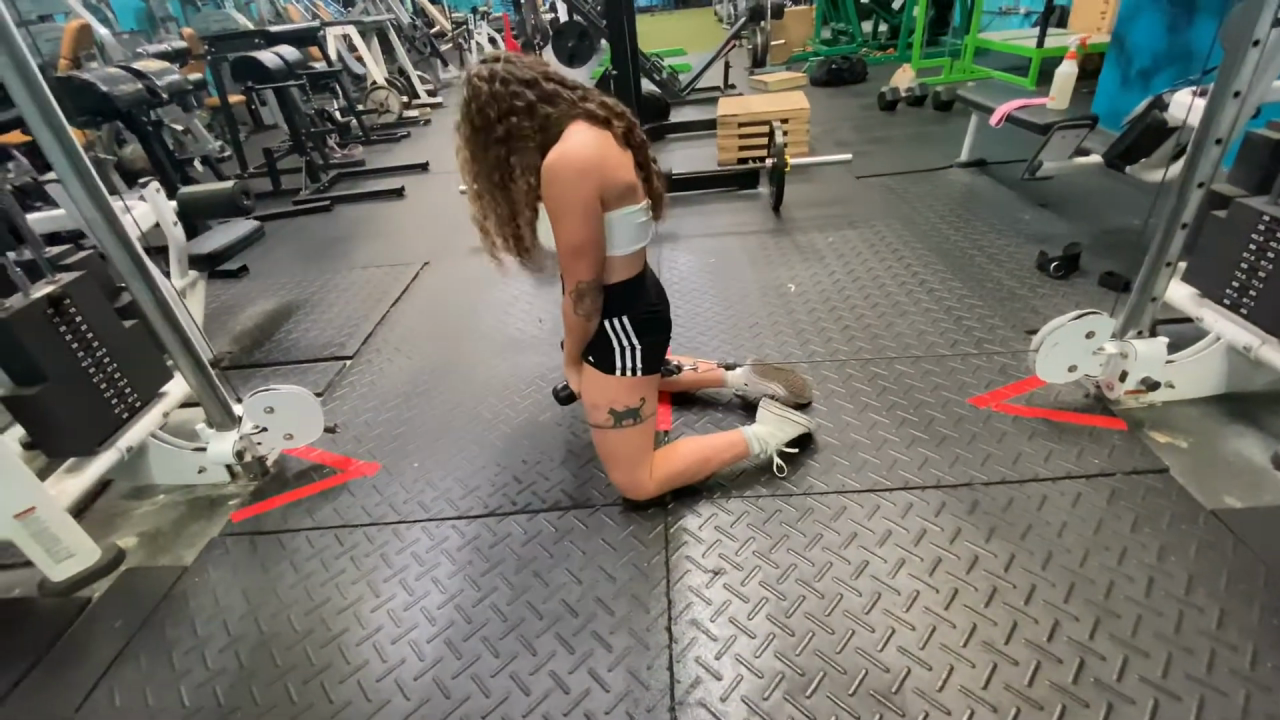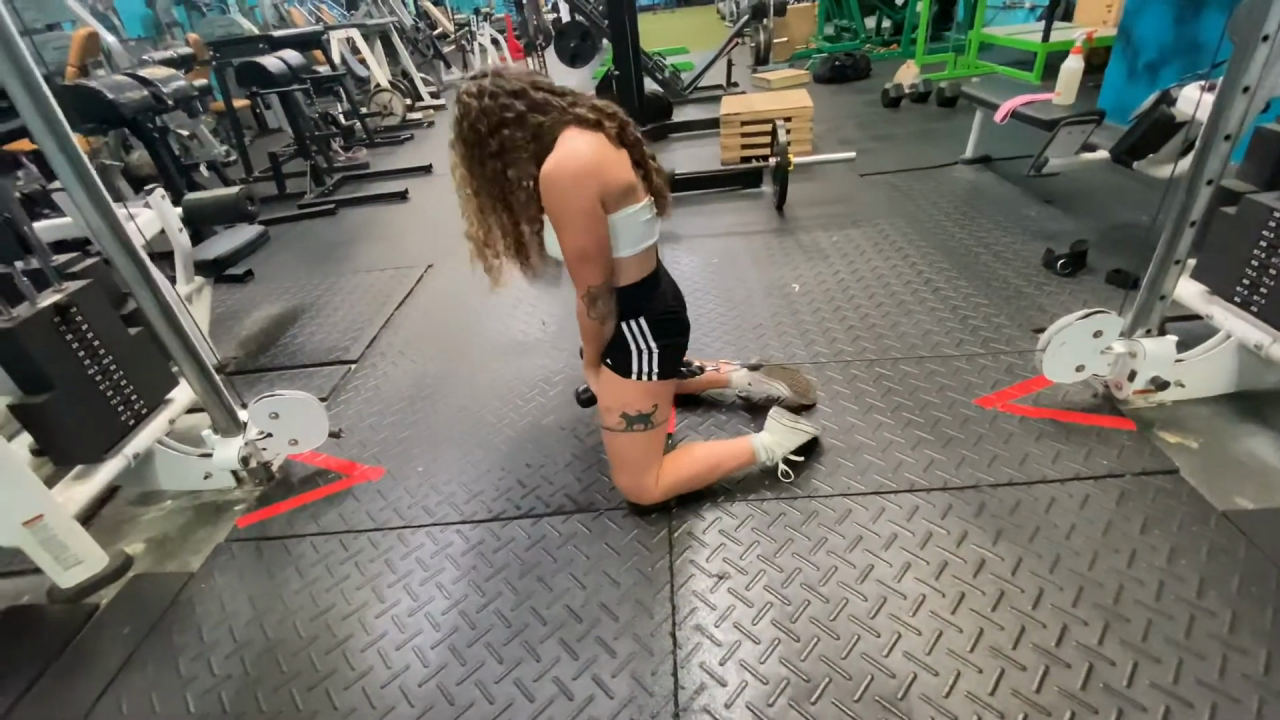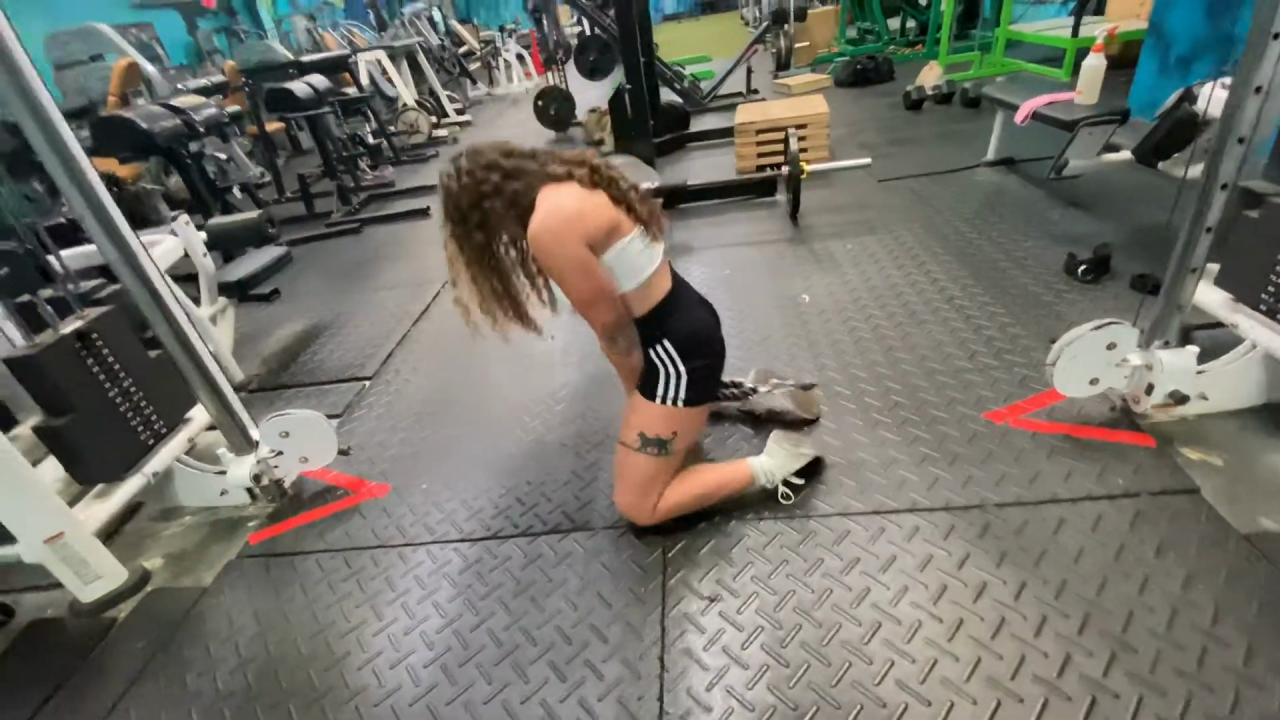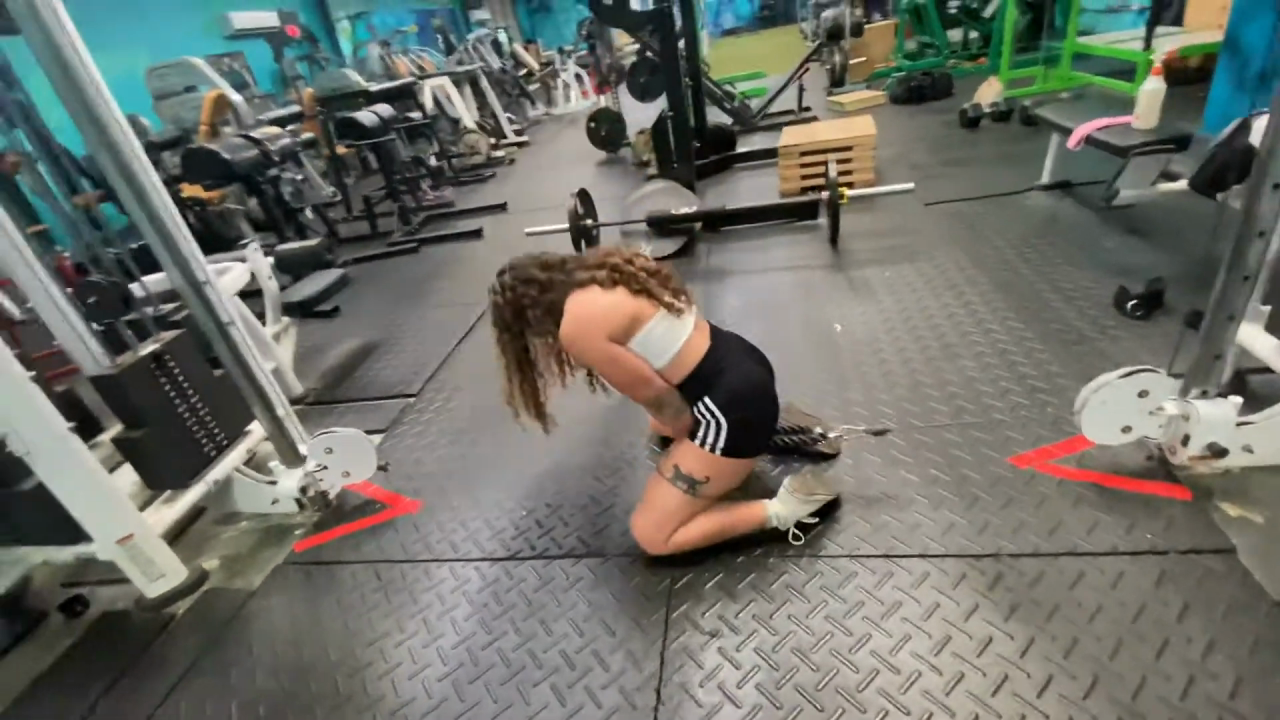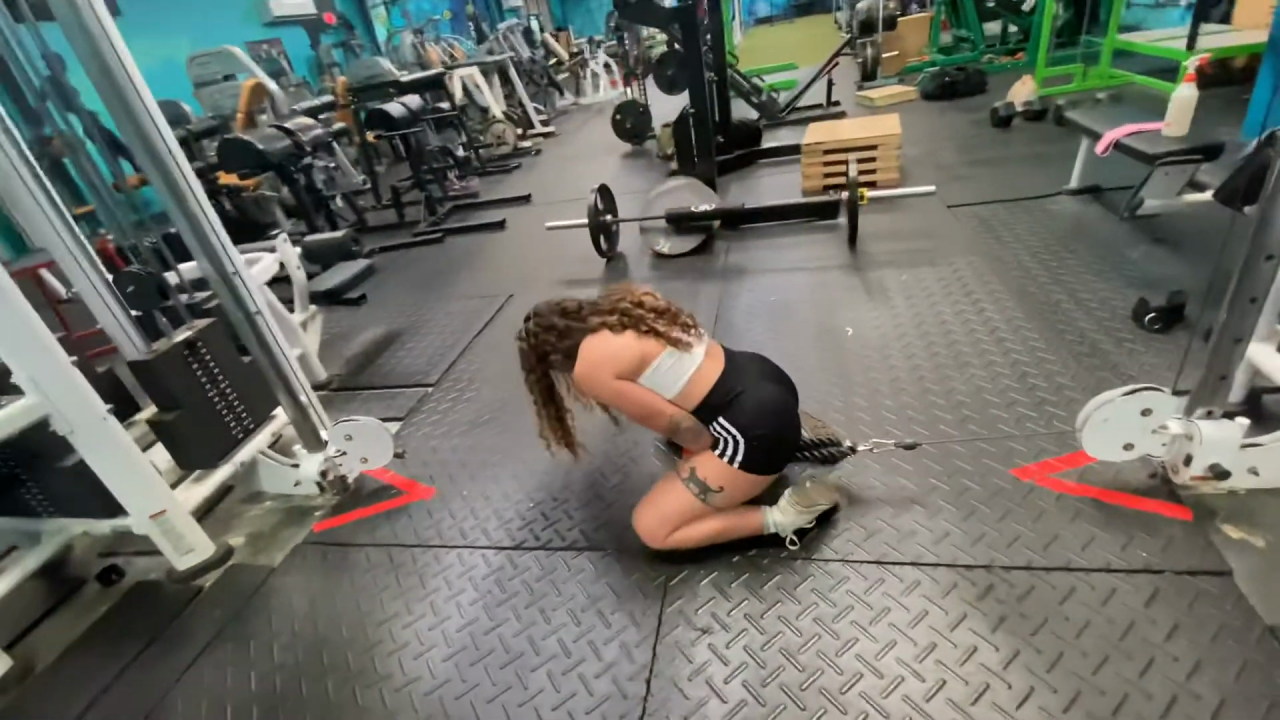
dt=0.3s
person 1, frame 1
left shoulder: (568, 160)
right shoulder: (590, 124)
left elbow: (582, 285)
left wrist: (572, 360)
left hip: (619, 321)
right hip: (632, 302)
left knee: (636, 482)
right knee: (637, 377)
left ankle: (760, 435)
right ankle: (738, 379)
person 1, frame 2
left shoulder: (564, 167)
right shoulder: (583, 130)
left elbow: (593, 289)
left wrist: (590, 361)
left hip: (637, 322)
right hip: (646, 303)
left knee: (641, 486)
right knee: (647, 382)
left ankle: (767, 443)
right ankle: (743, 380)
person 1, frame 3
left shoulder: (548, 227)
right shoulder: (564, 181)
left elbow: (612, 325)
left wrist: (635, 383)
left hip: (682, 349)
right hip: (688, 318)
left knee: (638, 505)
right knee: (644, 398)
left ankle: (767, 467)
person 1, frame 4
left shoulder: (578, 326)
right shoulder: (600, 270)
left elbow: (655, 395)
left wrist: (695, 436)
left hip: (733, 404)
right hip: (743, 365)
left knee: (651, 534)
right knee: (663, 427)
left ankle: (780, 510)
right ankle: (764, 432)
person 1, frame 5
left shoulder: (589, 370)
right shoulder: (617, 306)
left elbow: (673, 424)
left wrist: (715, 455)
left hip: (756, 429)
right hip: (764, 379)
left knee: (650, 528)
left ankle: (779, 516)
right ankle: (789, 431)
